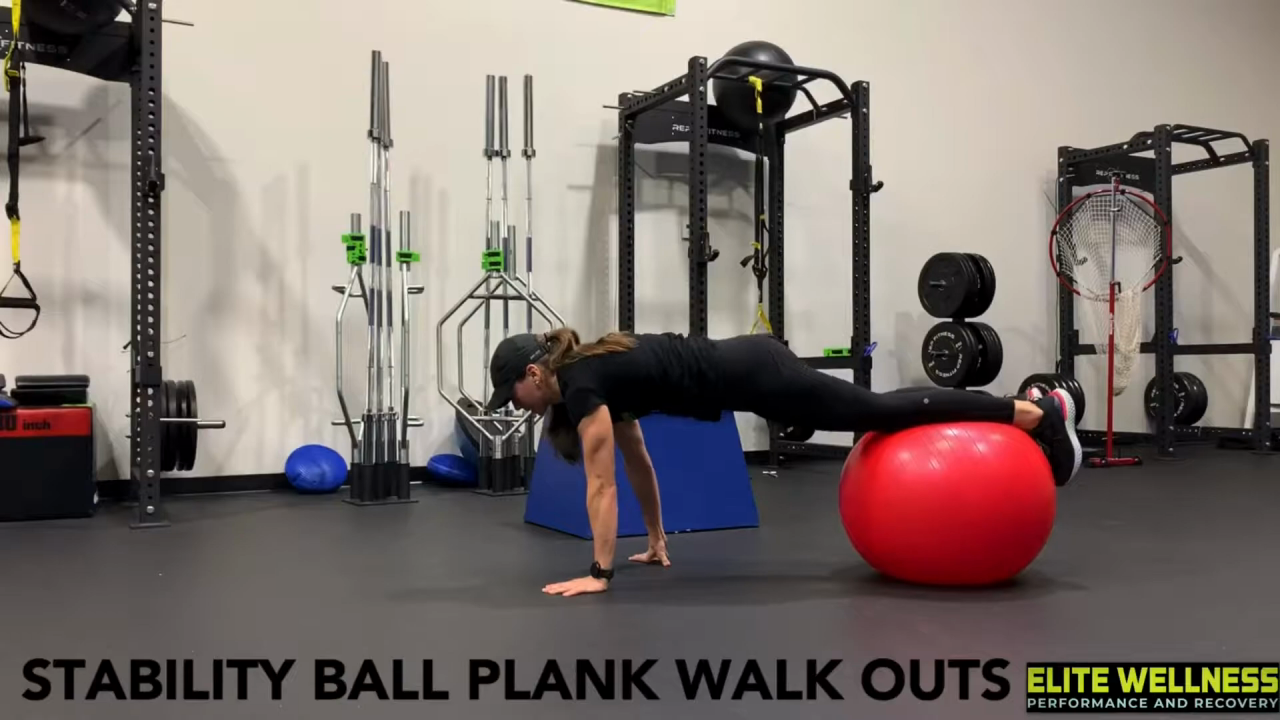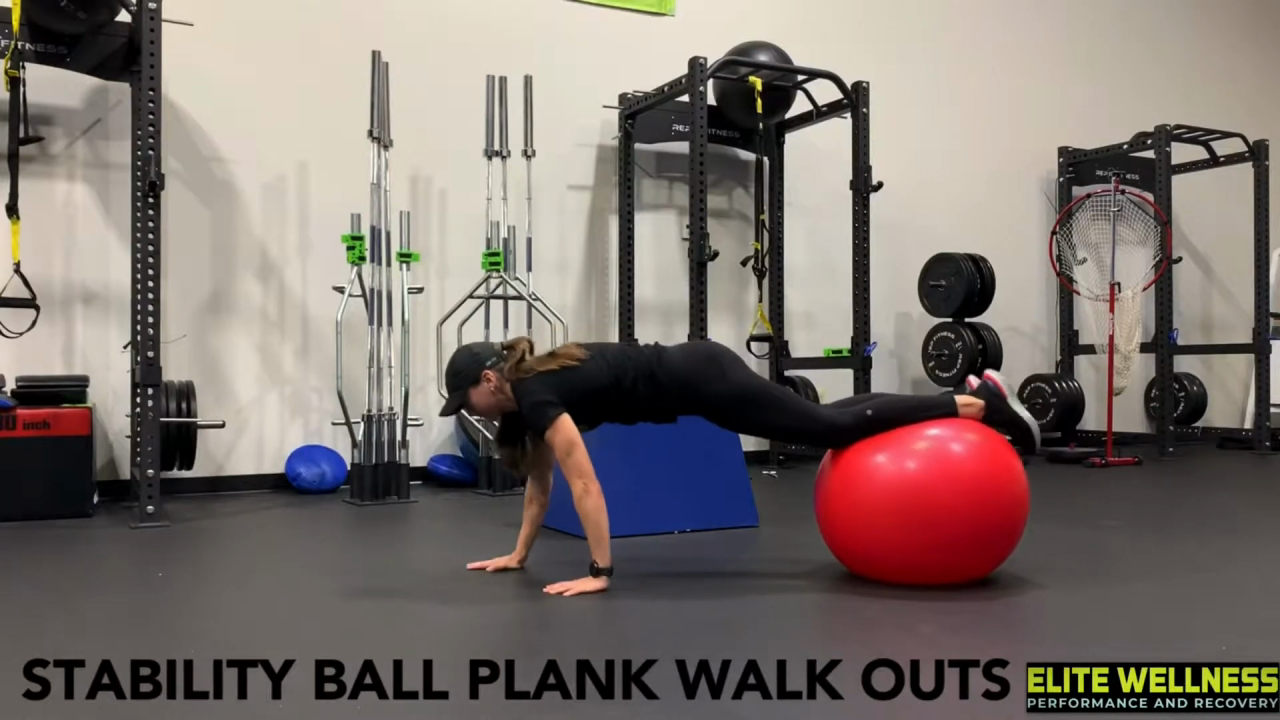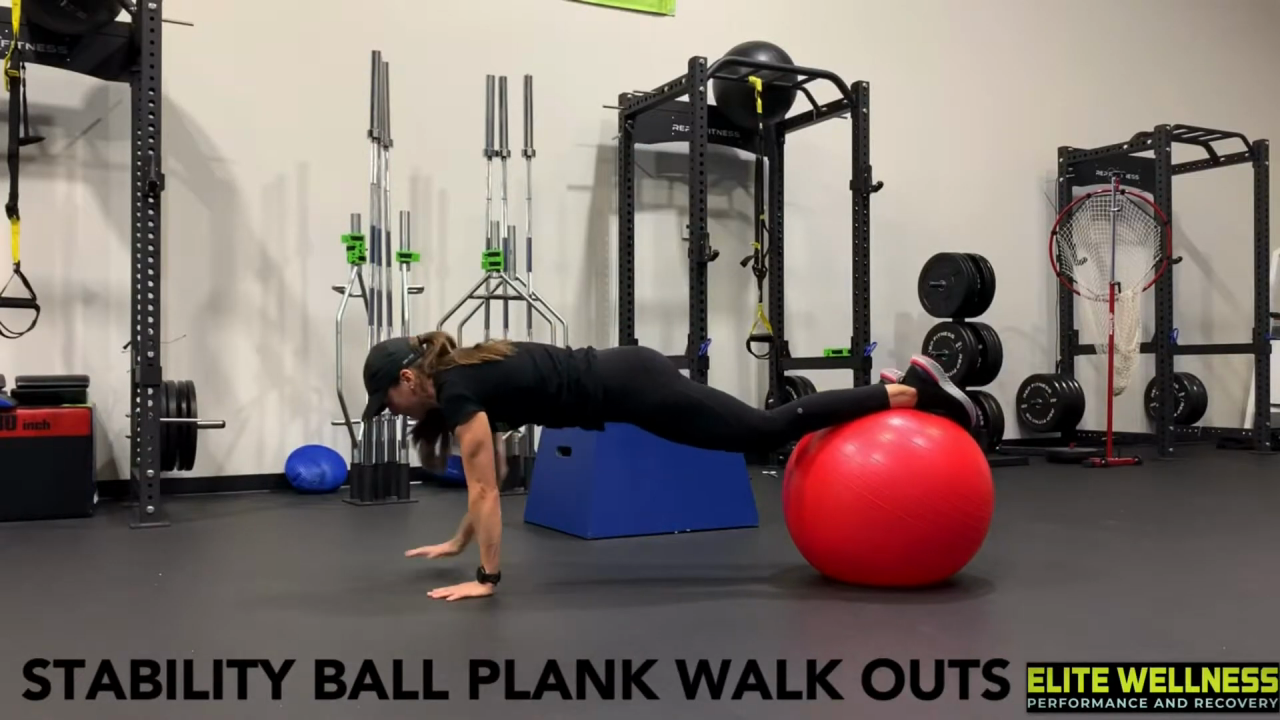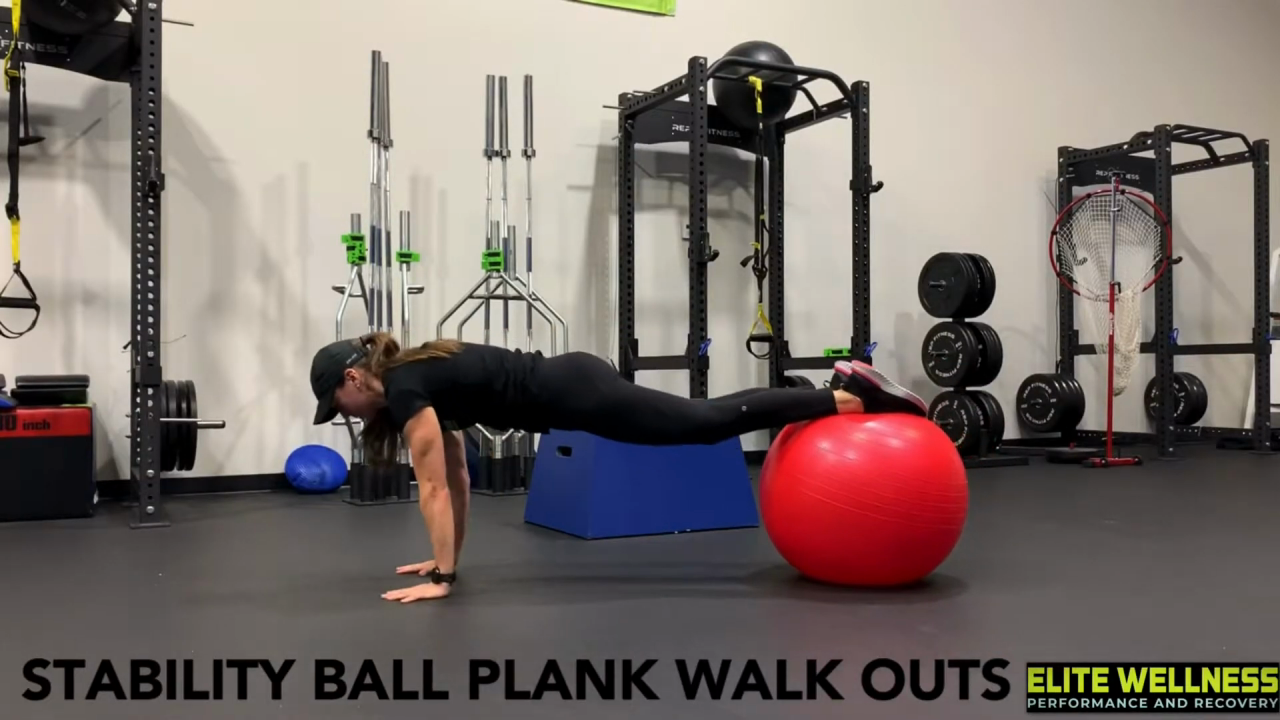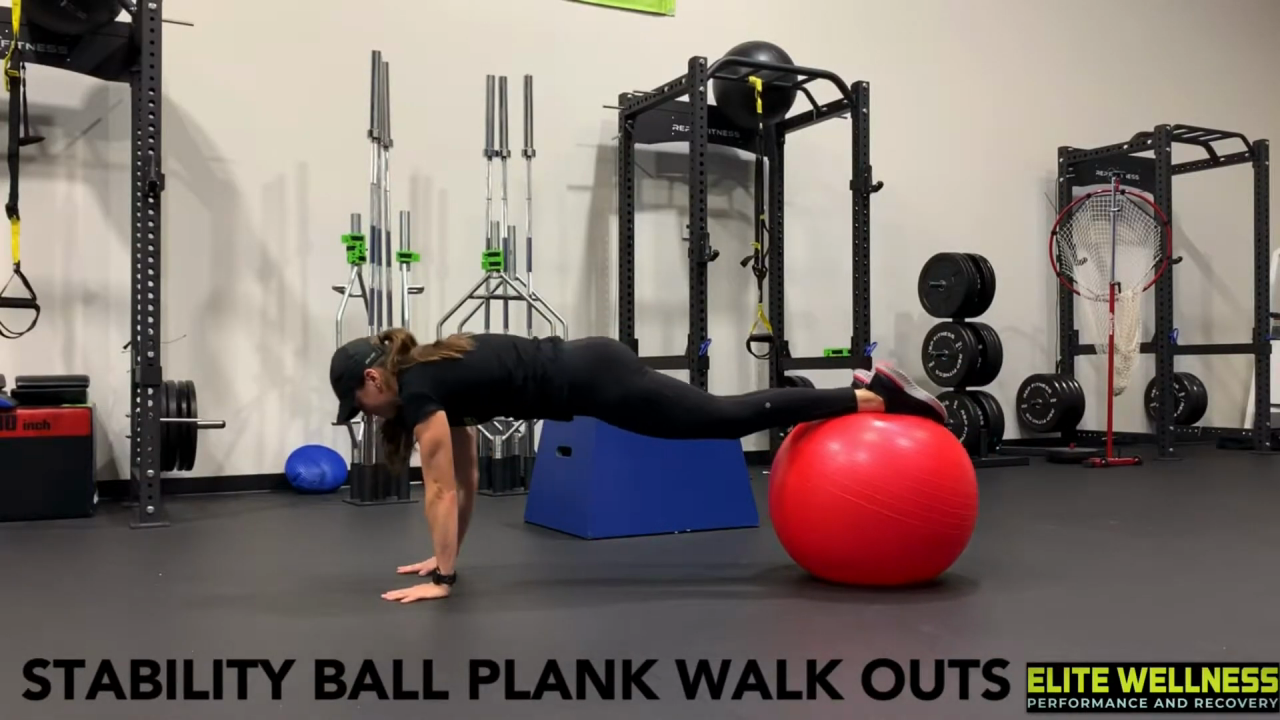
dt=1s
person 1, frame 1
left shoulder: (580, 384)
right shoulder: (597, 375)
left elbow: (601, 484)
right elbow: (639, 462)
left wrist: (600, 572)
right wrist: (657, 539)
left hip: (749, 375)
right hip: (744, 366)
left knee: (884, 412)
right knee: (878, 413)
left ankle: (1040, 416)
right ankle: (1025, 407)
person 1, frame 2
left shoulder: (535, 393)
right shoulder: (536, 390)
left elbow: (585, 484)
right elbow: (539, 479)
left wrist: (602, 571)
right wrist: (520, 554)
left hip: (699, 378)
right hip: (694, 378)
left knee: (837, 427)
right knee: (826, 421)
left ankle: (980, 403)
right ankle: (958, 397)
person 1, frame 3
left shoulder: (455, 392)
right shoulder: (469, 378)
left elbow: (483, 489)
right elbow: (489, 483)
left wrist: (486, 577)
right wrist: (458, 543)
left hip: (630, 388)
right hip: (626, 375)
left knee: (770, 429)
right knee: (765, 427)
left ankle: (914, 390)
right ankle: (890, 388)
person 1, frame 4
left shoulder: (403, 389)
right shoulder: (423, 379)
left elbow: (434, 488)
right elbow: (458, 478)
left wrist: (441, 578)
right wrist: (449, 558)
left hip: (575, 394)
right hip: (573, 382)
left knee: (712, 423)
right knee: (709, 418)
left ankle: (855, 398)
right ankle: (839, 388)
person 1, frame 5
left shoulder: (418, 387)
right shoulder: (440, 376)
left elbow: (441, 489)
right elbow: (467, 472)
left wrist: (439, 577)
right wrist: (450, 549)
left hip: (596, 381)
right hip: (593, 364)
left knee: (733, 417)
right knee: (732, 414)
left ankle: (877, 396)
right ankle: (865, 389)
